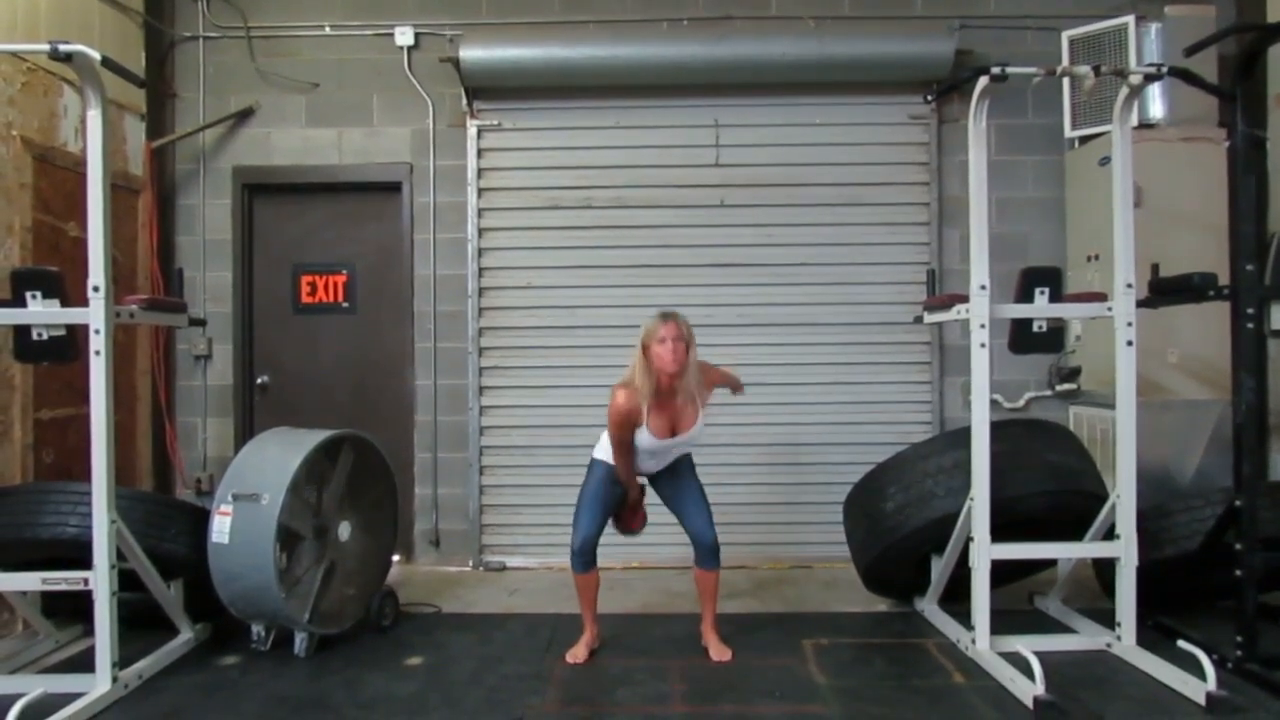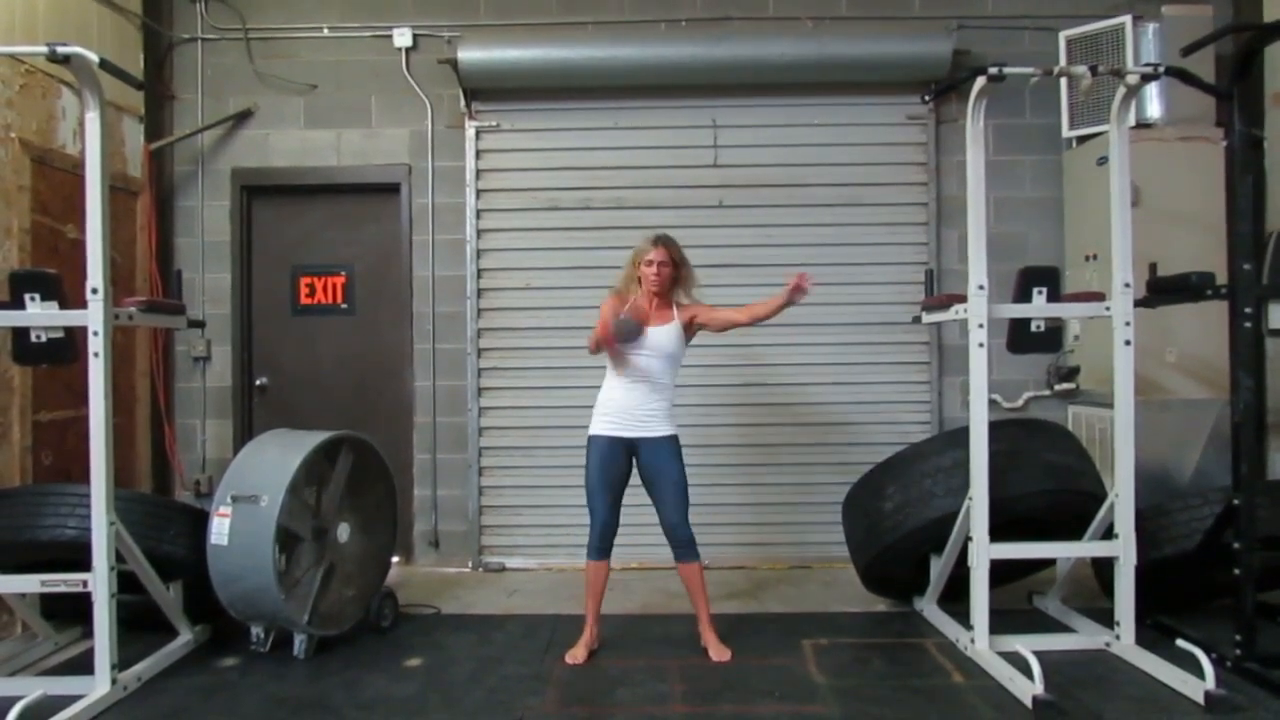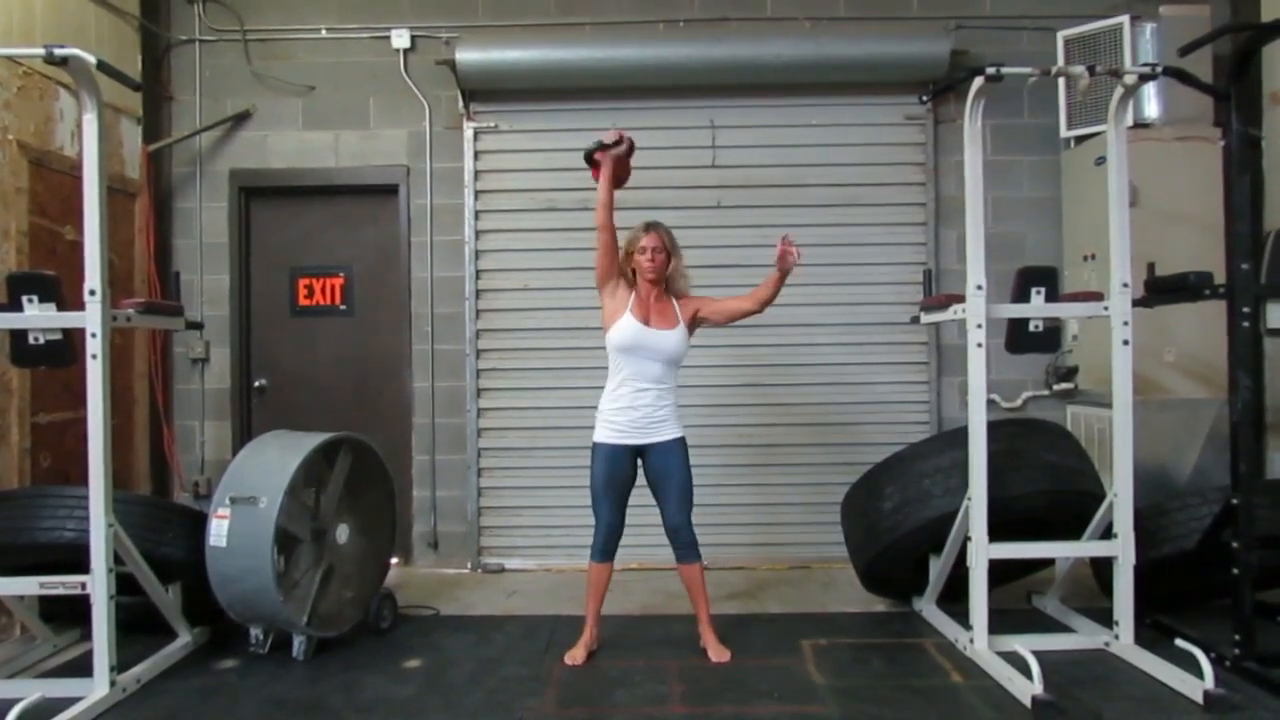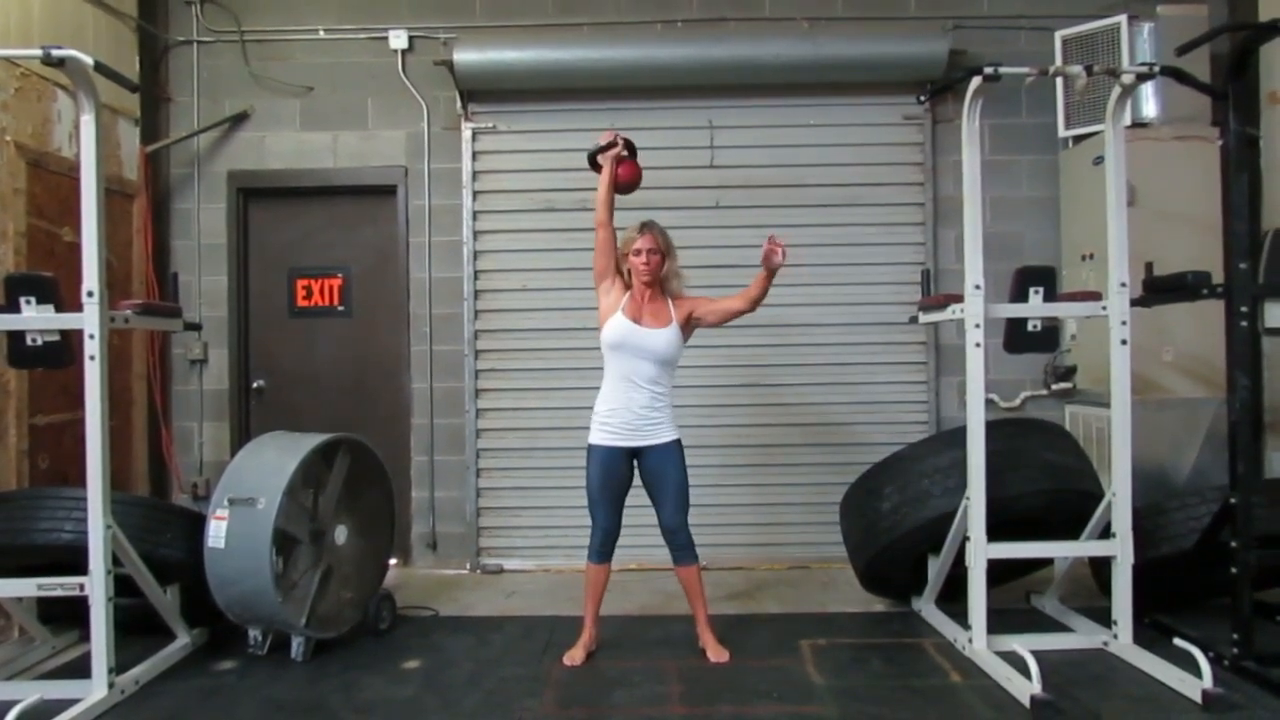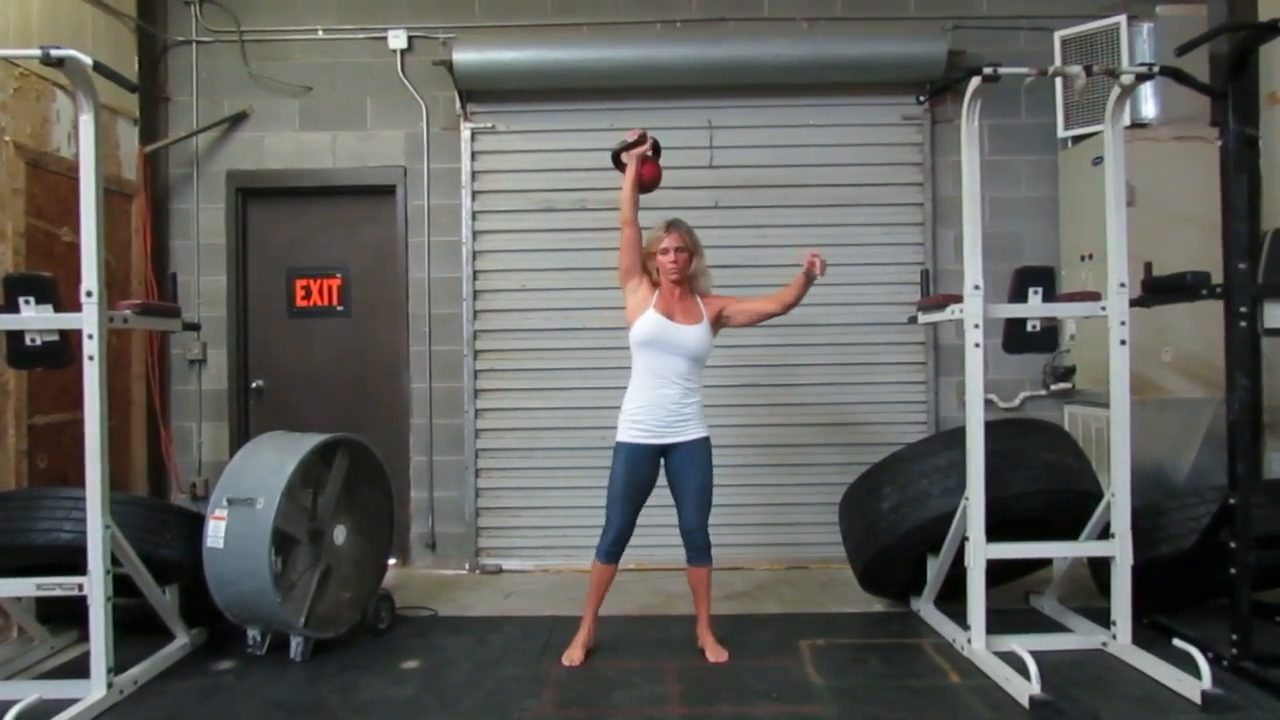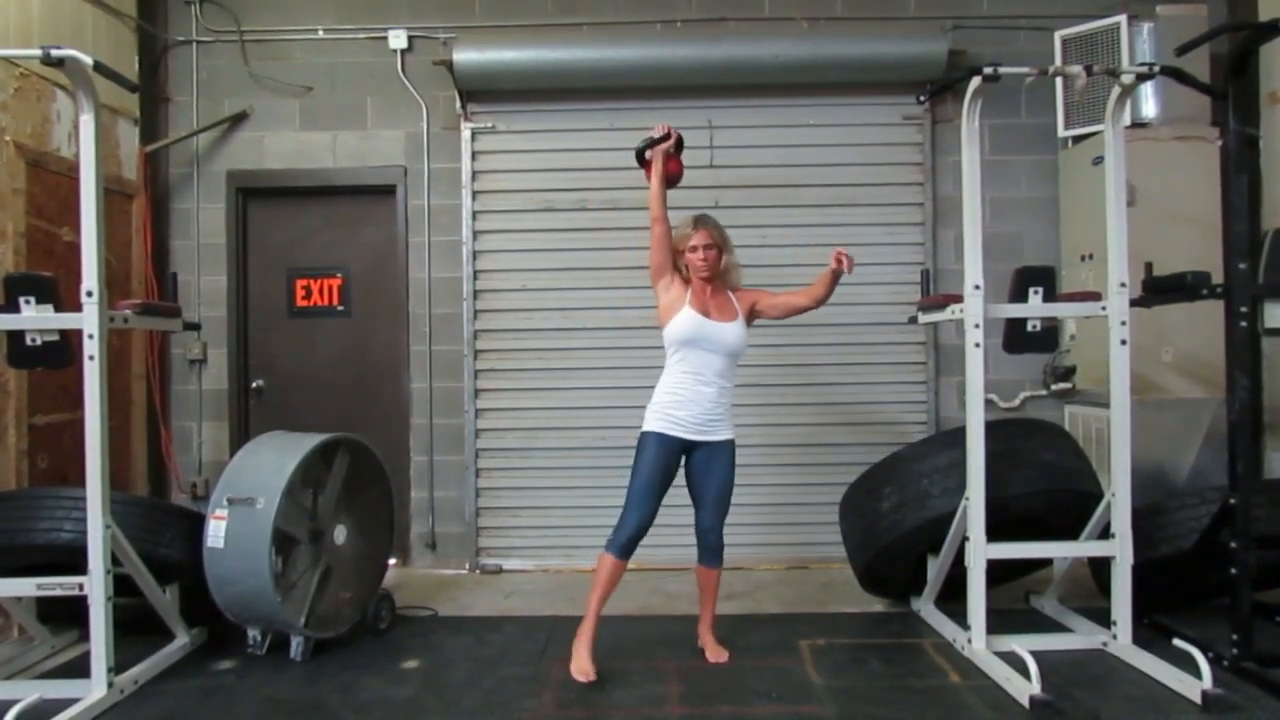
dt=0.4s
person 1, frame 1
left shoulder: (701, 378)
right shoulder: (626, 399)
left elbow: (725, 378)
right elbow: (622, 457)
left wrist: (736, 382)
right wrist: (631, 489)
left hip: (673, 463)
right hip: (614, 464)
left knee: (706, 540)
right knee: (583, 542)
left ankle: (709, 631)
right ankle: (590, 632)
person 1, frame 2
left shoulder: (687, 314)
right shoulder: (621, 303)
left elbow: (743, 316)
right elbow: (597, 343)
left wrist: (785, 298)
right wrist: (613, 325)
left hip: (658, 434)
right hip: (608, 430)
left knee: (678, 530)
right knee: (602, 532)
left ankle: (707, 631)
right ankle: (590, 632)
person 1, frame 3
left shoulder: (687, 309)
right shoulder: (616, 296)
left elbow: (753, 303)
right elbow: (603, 230)
left wrist: (780, 272)
right wrist: (606, 169)
left hip: (664, 437)
right hip: (613, 436)
left knee: (681, 531)
right knee: (606, 535)
left ankle: (706, 631)
right ankle: (589, 633)
person 1, frame 4
left shoulder: (683, 310)
right shoulder: (612, 295)
left elbow: (743, 304)
right elbow: (602, 225)
left wrist: (768, 271)
right wrist: (608, 165)
left hip: (660, 438)
right hip: (609, 437)
left knee: (678, 533)
right knee: (604, 536)
left ankle: (705, 631)
right ankle: (587, 634)
person 1, frame 5
left shoulder: (711, 307)
right shoulder: (639, 293)
left elbow: (776, 305)
right elbow: (627, 225)
left wrist: (806, 278)
right wrist: (633, 165)
left hip: (689, 436)
right hip: (637, 435)
left knee: (696, 533)
right knee: (615, 534)
left ankle: (705, 631)
right ankle: (585, 631)
person 1, frame 6
left shoulder: (743, 302)
right shoulder: (671, 290)
left elbow: (808, 300)
right elbow: (657, 222)
left wrist: (833, 275)
right wrist: (658, 160)
left hip: (715, 437)
right hip: (664, 428)
left knee: (710, 533)
right knee: (631, 526)
left ankle: (706, 632)
right ankle: (586, 635)
